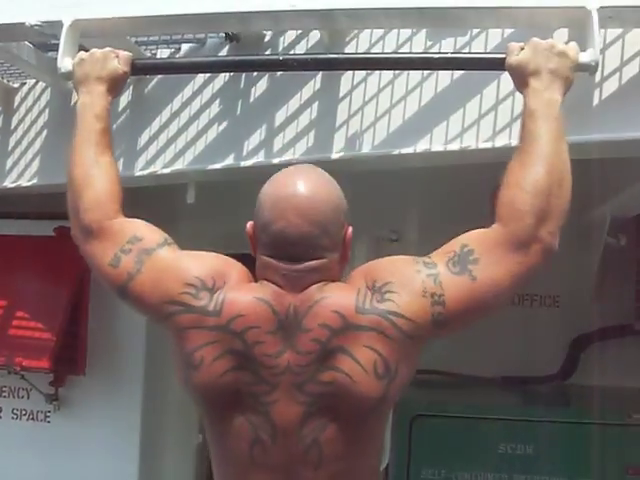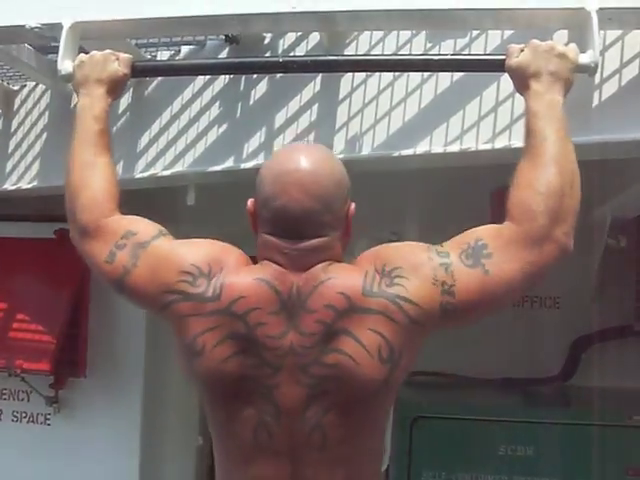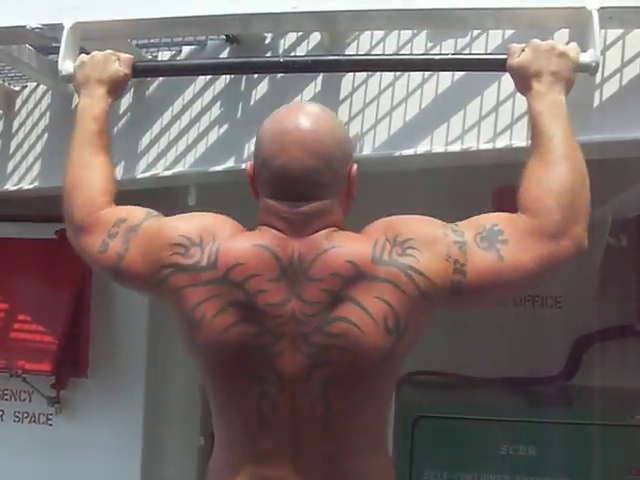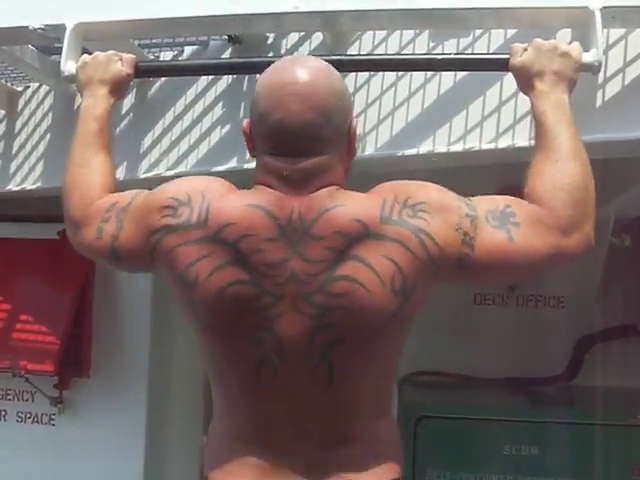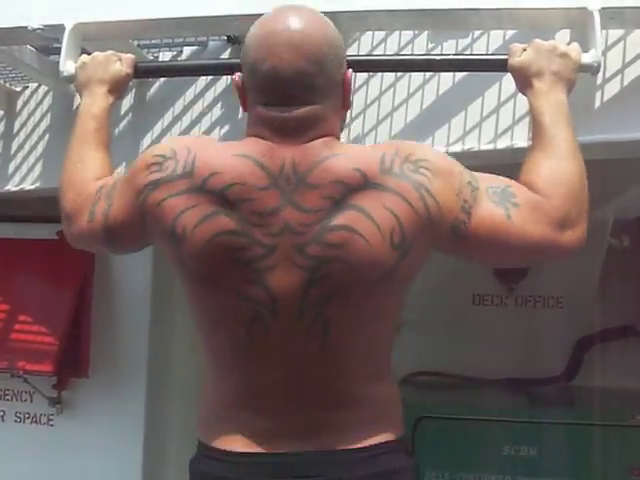
dt=0.1s
person 1, frame 1
left shoulder: (203, 303)
right shoulder: (387, 309)
left elbow: (95, 226)
right elbow: (530, 232)
left wrist: (94, 95)
right wrist: (543, 91)
person 1, frame 2
left shoulder: (205, 293)
right shoulder: (392, 297)
left elbow: (92, 225)
right elbow: (545, 232)
left wrist: (94, 96)
right wrist: (544, 93)
person 1, frame 3
left shoulder: (199, 253)
right shoulder: (399, 261)
left elbow: (87, 225)
right elbow: (558, 232)
left wrist: (94, 98)
right wrist: (546, 93)
person 1, frame 4
left shoulder: (191, 218)
right shoulder: (402, 223)
left elbow: (84, 220)
right elbow: (566, 227)
left wrist: (97, 97)
right wrist: (549, 91)
person 1, frame 5
left shoulder: (177, 171)
right shoulder: (405, 177)
left elbow: (81, 220)
right elbow: (561, 227)
left wrist: (97, 96)
right wrist: (548, 91)
